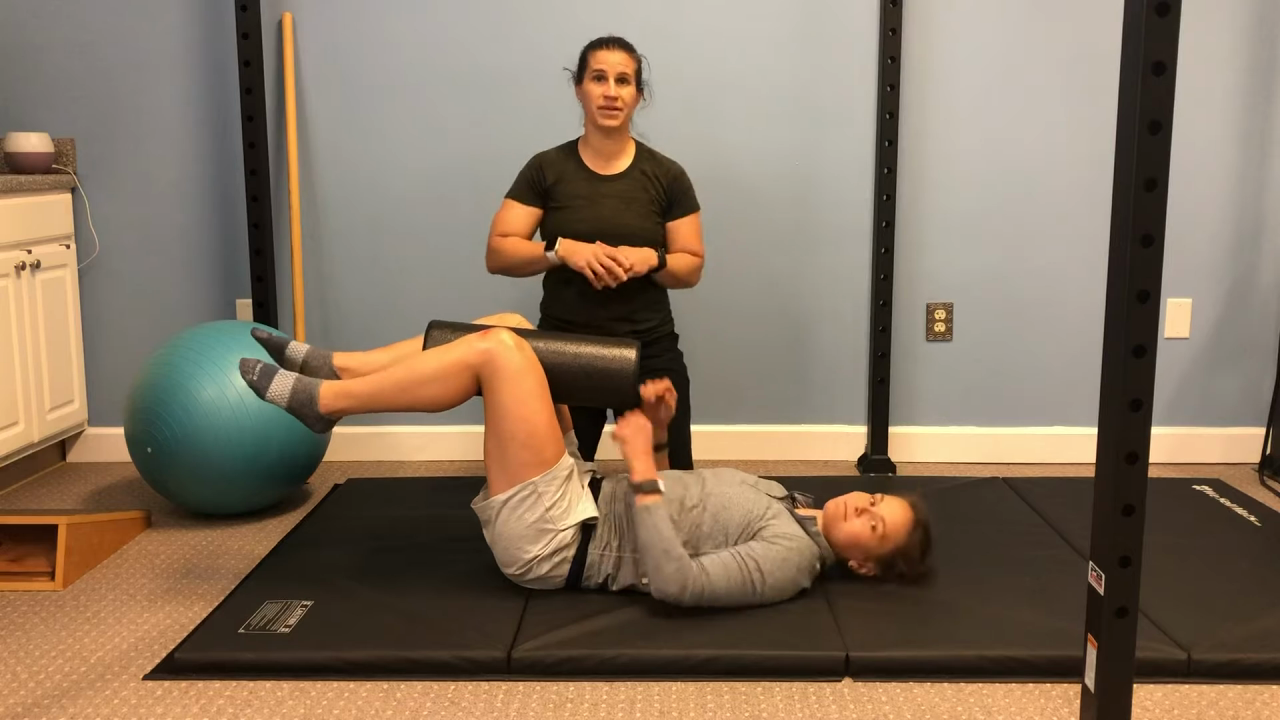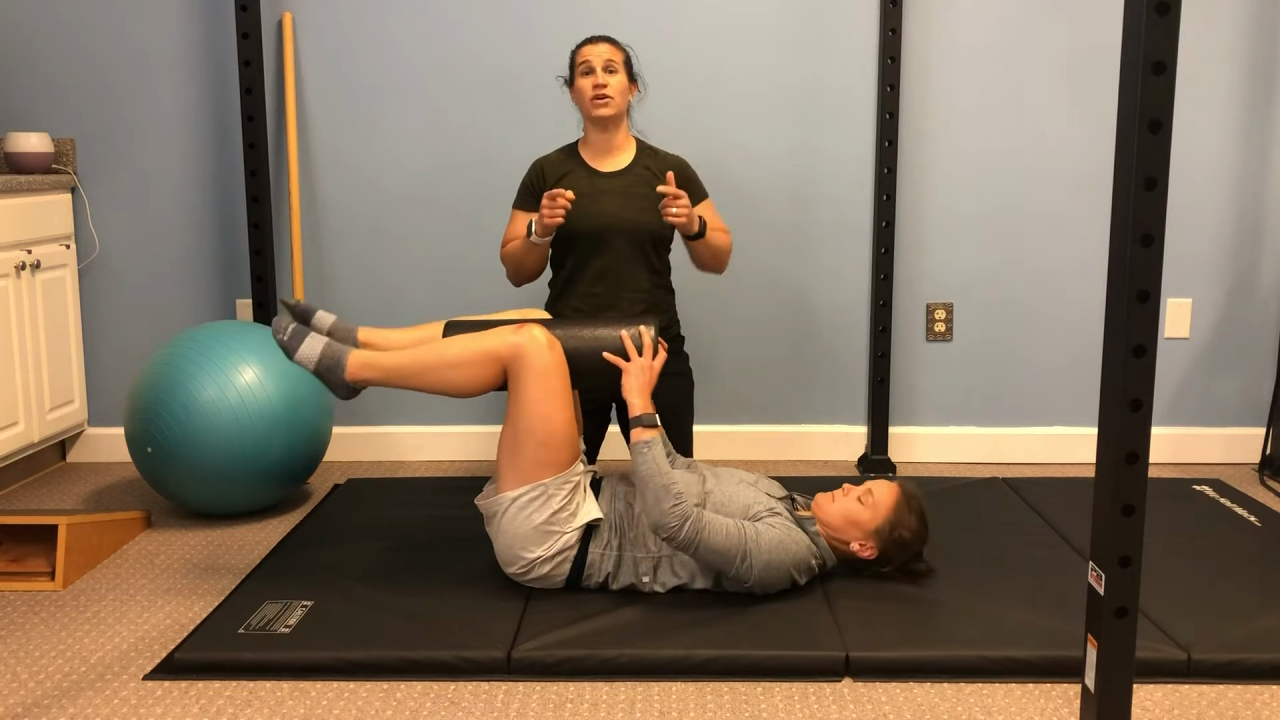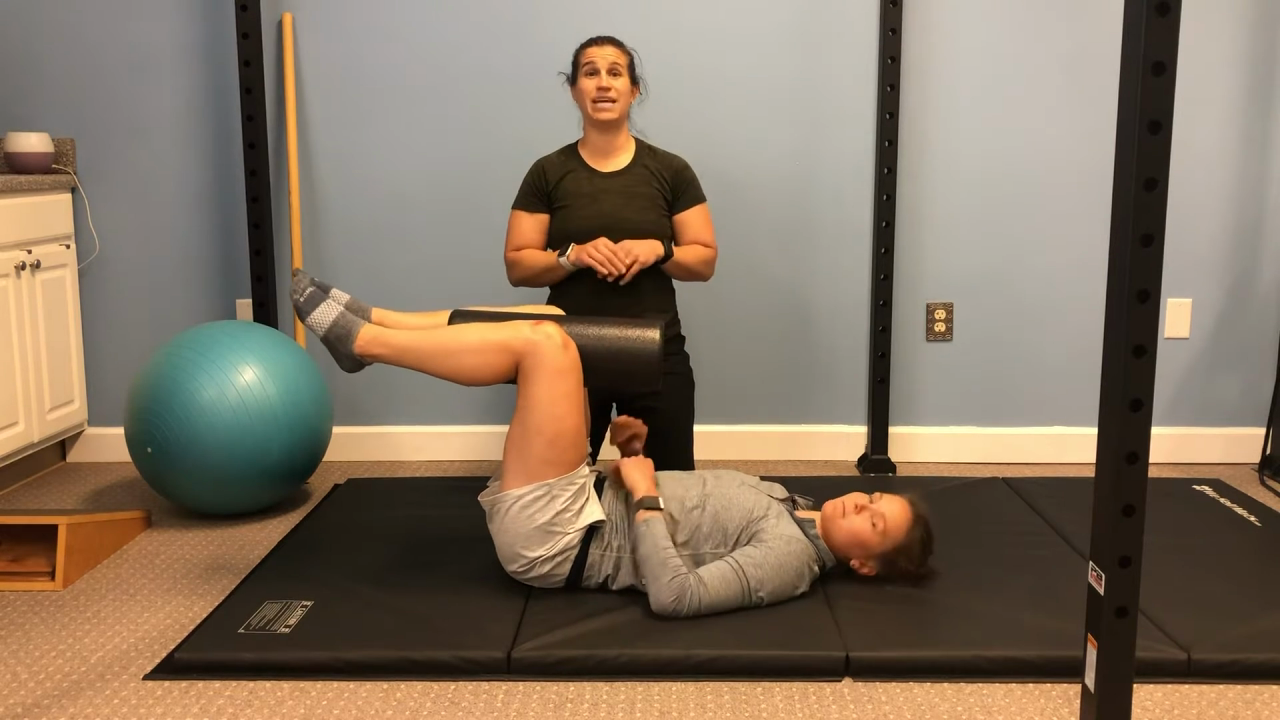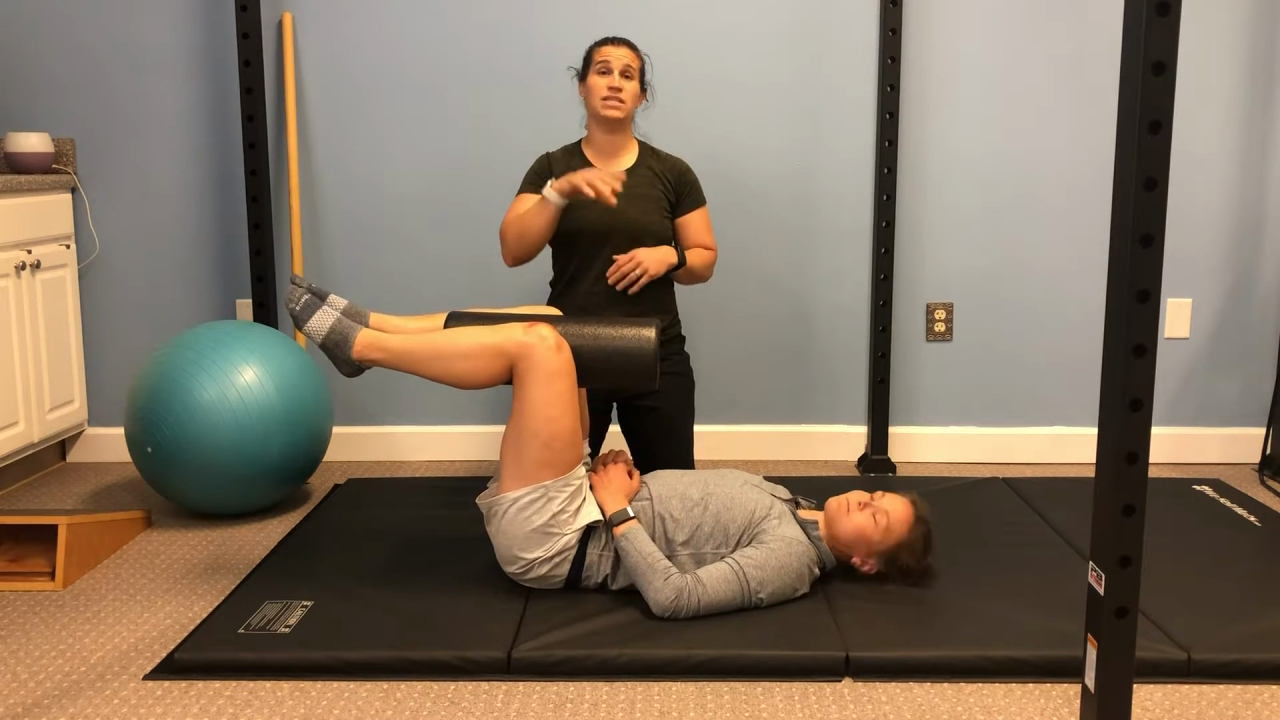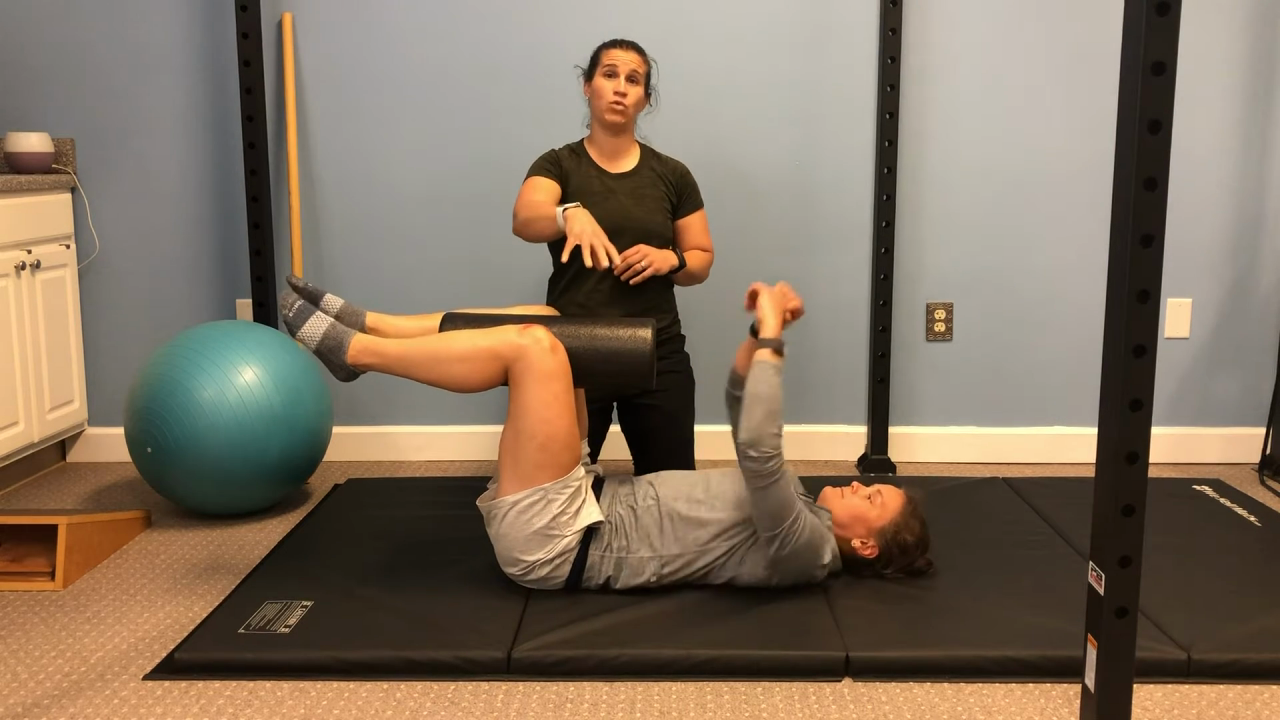
dt=1s
person 1, frame 1
left shoulder: (794, 556)
right shoulder: (789, 506)
left elbow: (674, 581)
left wrist: (641, 469)
right wrist: (657, 428)
left hip: (550, 541)
right hip: (585, 499)
left knee: (500, 352)
right knee: (508, 328)
left ankle: (320, 399)
right ankle: (328, 365)
person 1, frame 2
left shoulder: (784, 553)
right shoulder: (787, 506)
left elbow: (670, 518)
right elbow: (682, 477)
left wrist: (639, 408)
right wrist: (647, 401)
left hip: (548, 540)
right hip: (588, 498)
left knee: (530, 347)
right knee: (535, 323)
left ankle: (348, 368)
right ankle: (353, 340)
person 1, frame 3
left shoulder: (791, 558)
right shoulder: (784, 505)
left elbow: (675, 595)
left wrist: (646, 497)
right wrist: (636, 450)
left hip: (551, 539)
right hip: (589, 499)
left knee: (544, 344)
right knee: (547, 320)
left ankle: (360, 340)
right ankle: (366, 319)
person 1, frame 4
left shoulder: (791, 559)
right shoulder: (783, 503)
left elbow: (673, 595)
left wrist: (617, 510)
right wrist: (626, 479)
left hip: (553, 539)
right hip: (584, 505)
left knee: (537, 343)
right knee: (545, 323)
left ankle: (358, 344)
right ankle: (364, 324)
person 1, frame 5
left shoulder: (805, 548)
right shoulder: (796, 509)
left elbow: (756, 450)
right elbow: (747, 422)
left wrist: (767, 339)
right wrist: (762, 331)
left hip: (553, 542)
right hip: (589, 503)
left knee: (531, 347)
right knee: (542, 321)
left ankle: (353, 352)
right ankle: (363, 324)
person 2, frame 1
left shoulder: (666, 175)
right shoulder: (546, 169)
left elbow: (692, 267)
right elbow: (498, 254)
left wrist: (651, 259)
right wrist: (564, 249)
left hip: (650, 354)
person 2, frame 2
left shoulder: (669, 169)
right shoulder: (547, 171)
left elbow: (719, 260)
right elbow: (515, 272)
left wrist: (691, 226)
right wrist: (541, 230)
person 2, frame 3
left shoulder: (671, 170)
right shoulder: (547, 173)
left elbow: (704, 261)
right elbow: (517, 266)
left wrist: (656, 250)
right wrist: (574, 256)
left hip: (657, 356)
person 2, frame 4
left shoulder: (673, 173)
right shoulder: (552, 168)
left elbow: (705, 260)
right elbow: (512, 251)
left wrist: (670, 257)
right wrist: (562, 189)
left hip: (657, 357)
person 2, frame 5
left shoulder: (672, 175)
right shoulder: (556, 165)
left elbow: (702, 260)
right elbow: (524, 221)
left wrist: (670, 259)
right wrist: (571, 214)
left hip: (658, 356)
